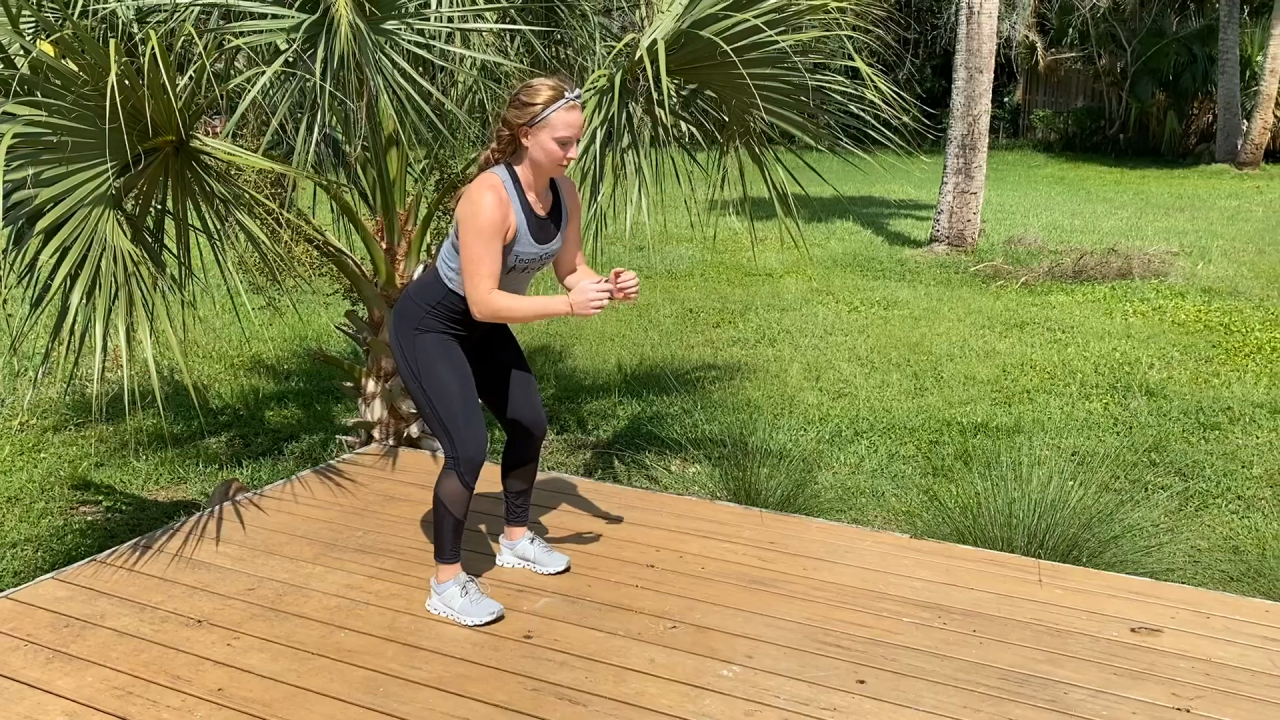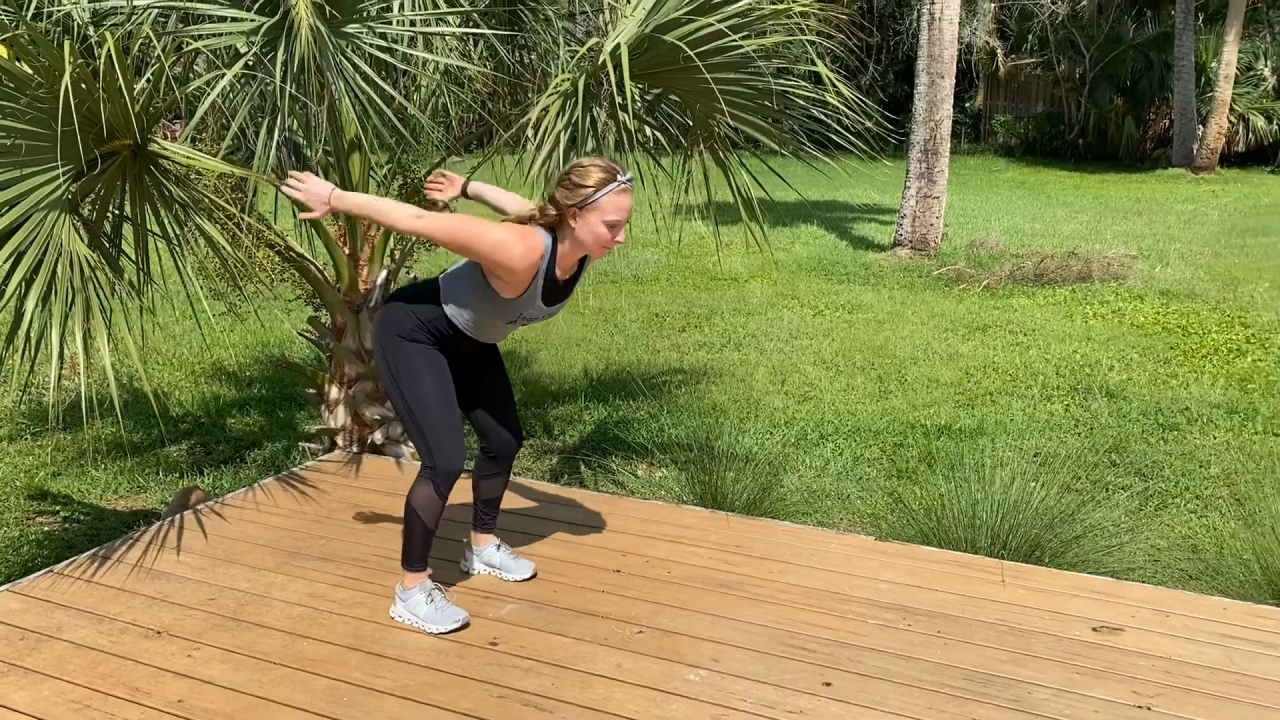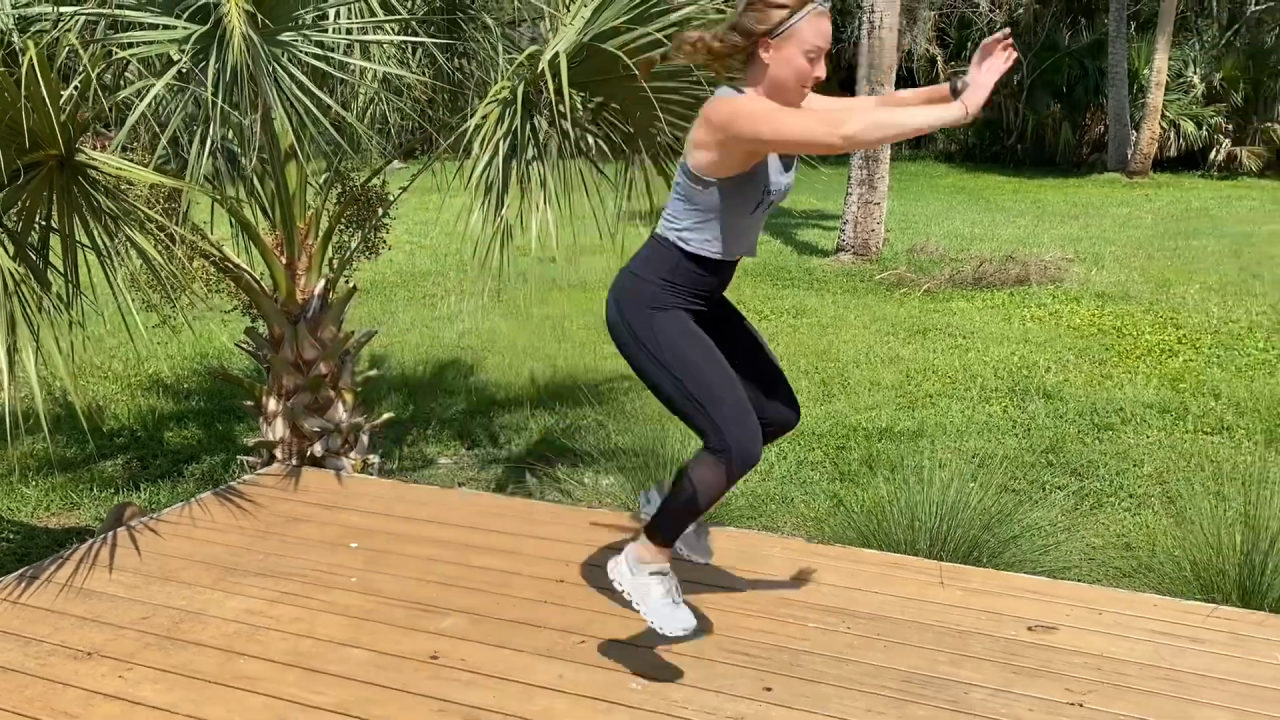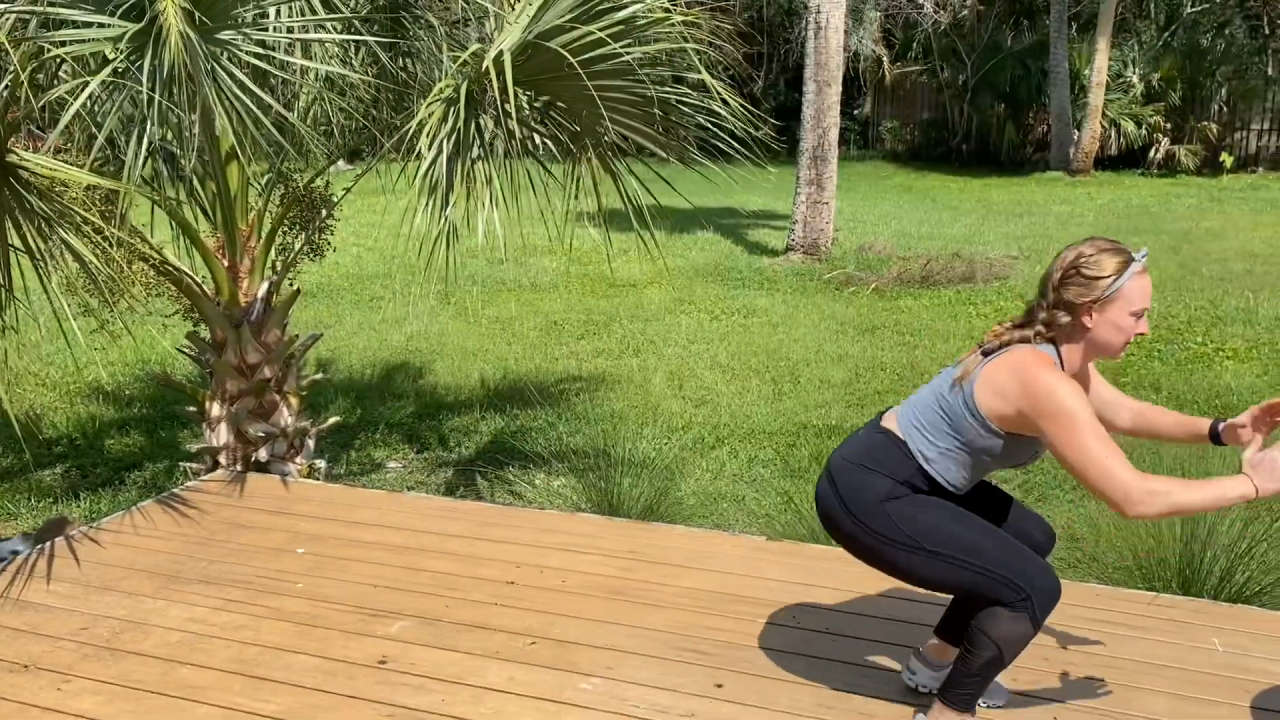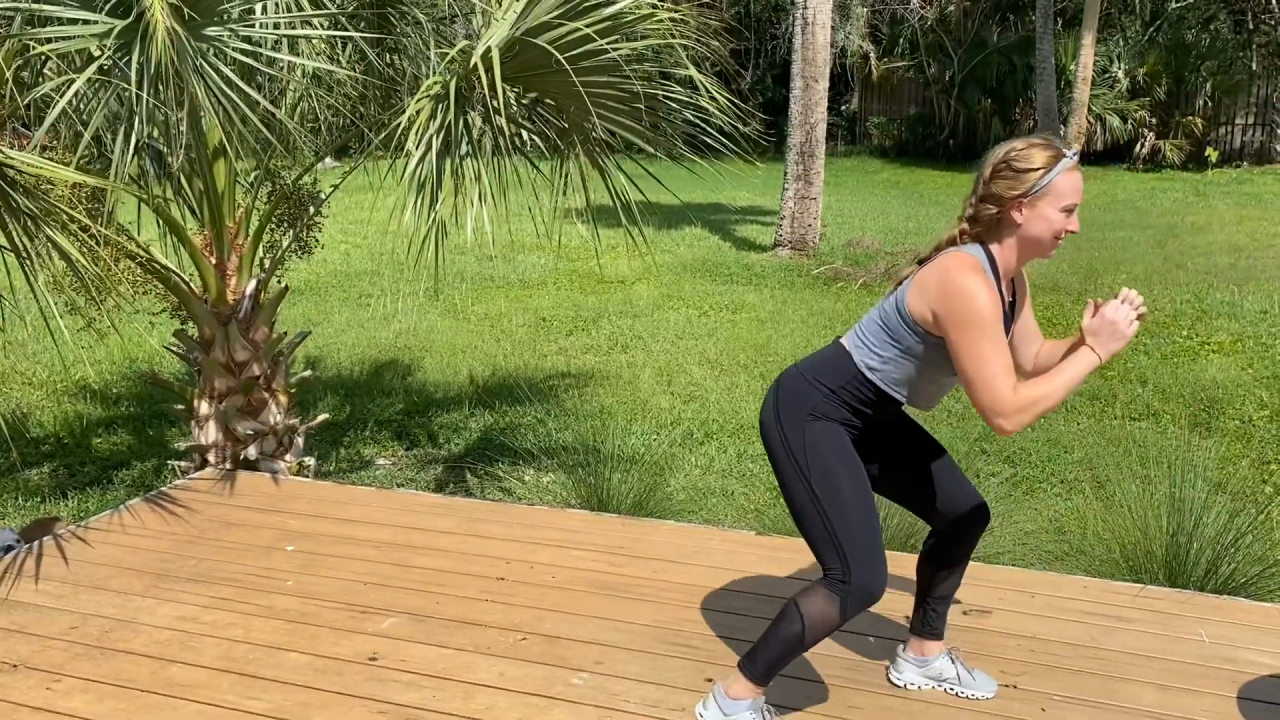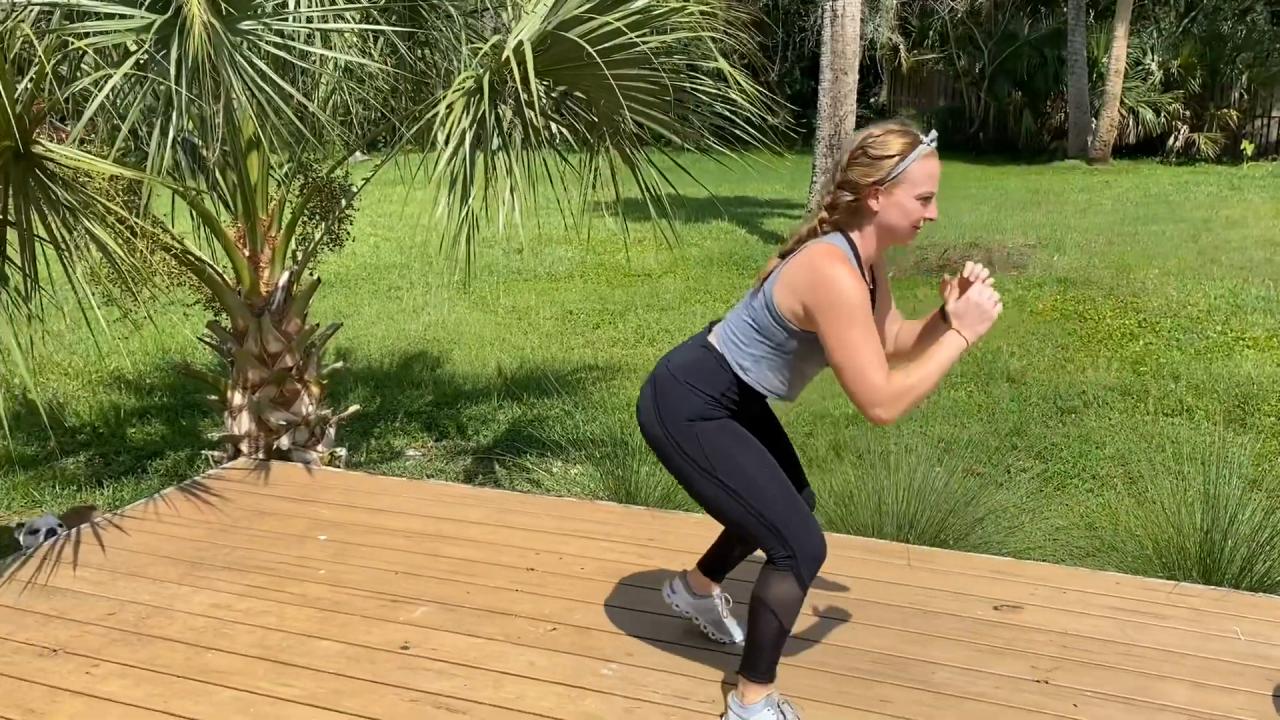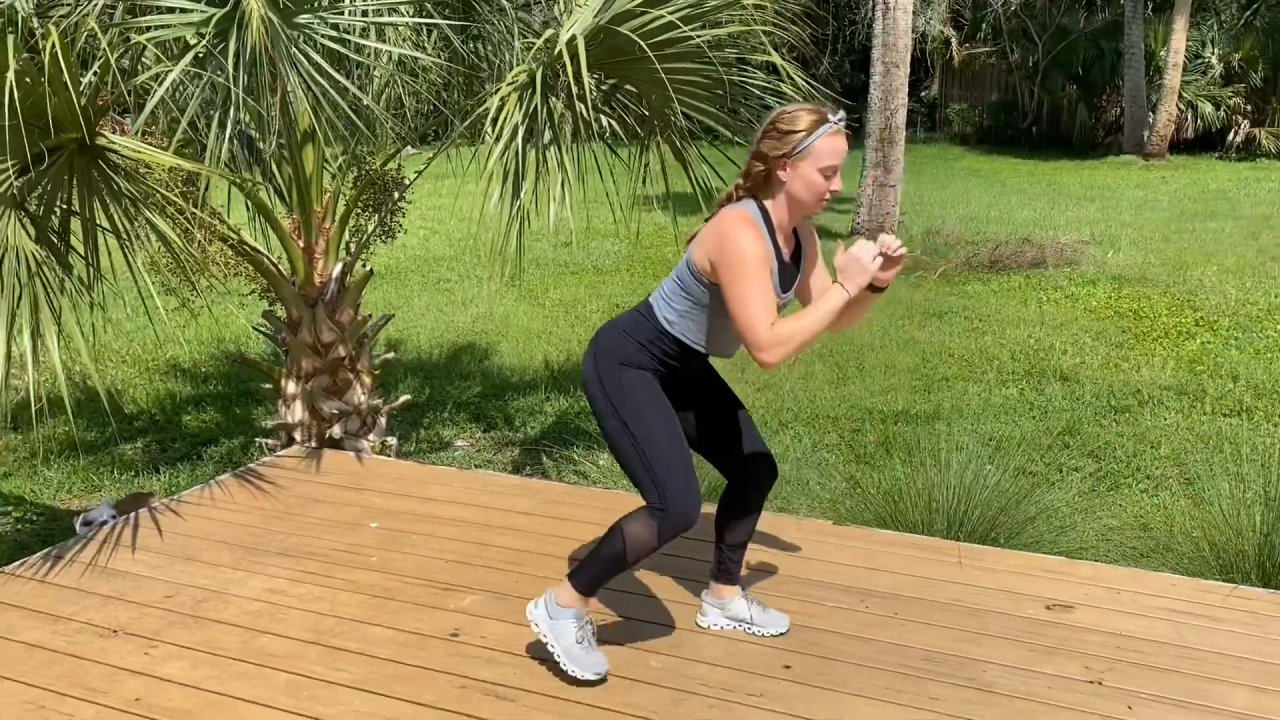
dt=0.7s
person 1, frame 1
left shoulder: (563, 193)
right shoulder: (489, 197)
left elbow: (571, 269)
right elbow: (483, 300)
left wrist: (607, 286)
right wrist: (567, 304)
left hip: (480, 325)
right hip: (427, 325)
left knee: (530, 424)
right knee: (468, 447)
left ankle: (516, 539)
right ankle: (446, 582)
person 1, frame 2
left shoulder: (580, 243)
right shoulder: (521, 251)
left elbow: (527, 209)
right elbow: (416, 219)
left wrist: (467, 188)
right wrist: (333, 199)
left hip: (470, 336)
right hip: (413, 330)
left knee: (505, 440)
right knee: (445, 460)
left ankle: (483, 545)
right ankle: (412, 590)
person 1, frame 3
left shoulder: (776, 106)
right shoulder: (733, 116)
left elbow: (866, 118)
right elbow: (847, 133)
left wrist: (959, 87)
right wrist: (965, 105)
left hip: (698, 299)
right hip: (652, 306)
left knee: (779, 414)
right knee: (740, 442)
left ankle: (674, 507)
right ankle: (644, 562)
person 1, frame 4
left shoulder: (1054, 354)
right shoulder: (1042, 382)
left elbow: (1126, 414)
right elbow: (1134, 497)
left wrist: (1219, 430)
left hip: (903, 479)
right hip: (866, 495)
left knee: (1032, 540)
right knee: (1033, 588)
left ankle: (933, 661)
person 1, frame 5
left shoulder: (1005, 273)
right shoulder: (966, 283)
left elbow: (1030, 361)
right elbow: (1006, 411)
left wrist: (1088, 337)
right wrist: (1094, 350)
left hip: (861, 413)
right hip: (808, 414)
left knee: (965, 514)
right knee: (858, 579)
left ankle: (922, 656)
person 1, frame 6
left shoulder: (860, 254)
right shoulder: (833, 274)
left elbow: (892, 345)
right elbow: (882, 403)
left wrist: (948, 314)
right wrist: (962, 334)
left hip: (729, 394)
right hip: (686, 409)
left knee: (790, 506)
right knee: (800, 548)
left ankle: (693, 588)
person 1, frame 7
left shoulder: (796, 231)
right shoulder: (740, 233)
left elbow: (833, 319)
right elbow: (769, 348)
left wrist: (872, 282)
right wrist: (843, 285)
left hip: (679, 366)
right hip: (624, 363)
left knee: (757, 469)
right knee: (677, 506)
left ankle: (722, 599)
right ankle: (559, 607)
